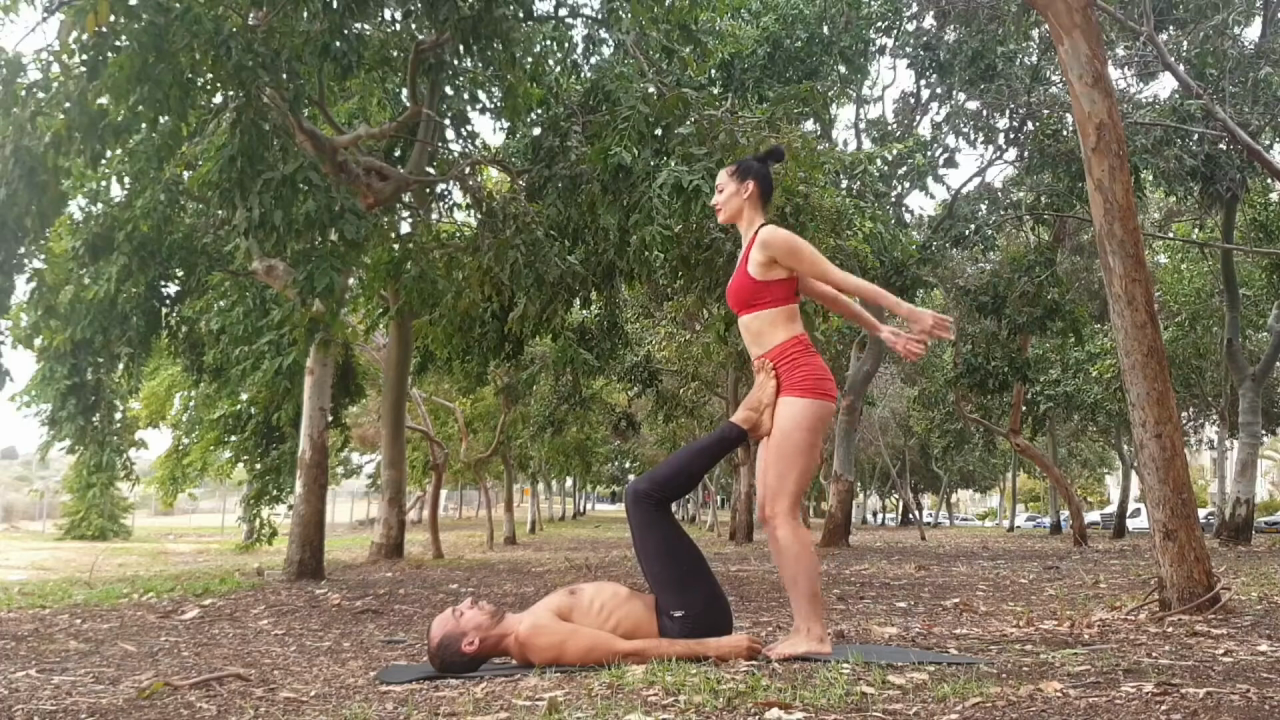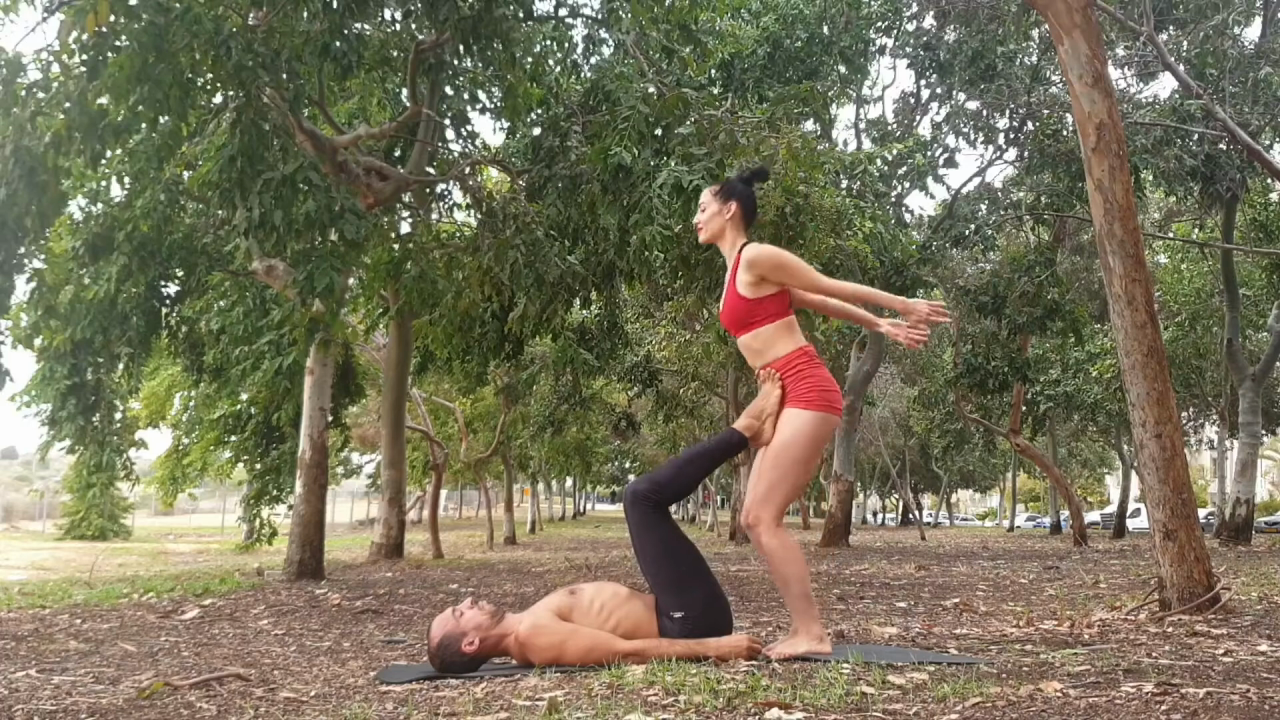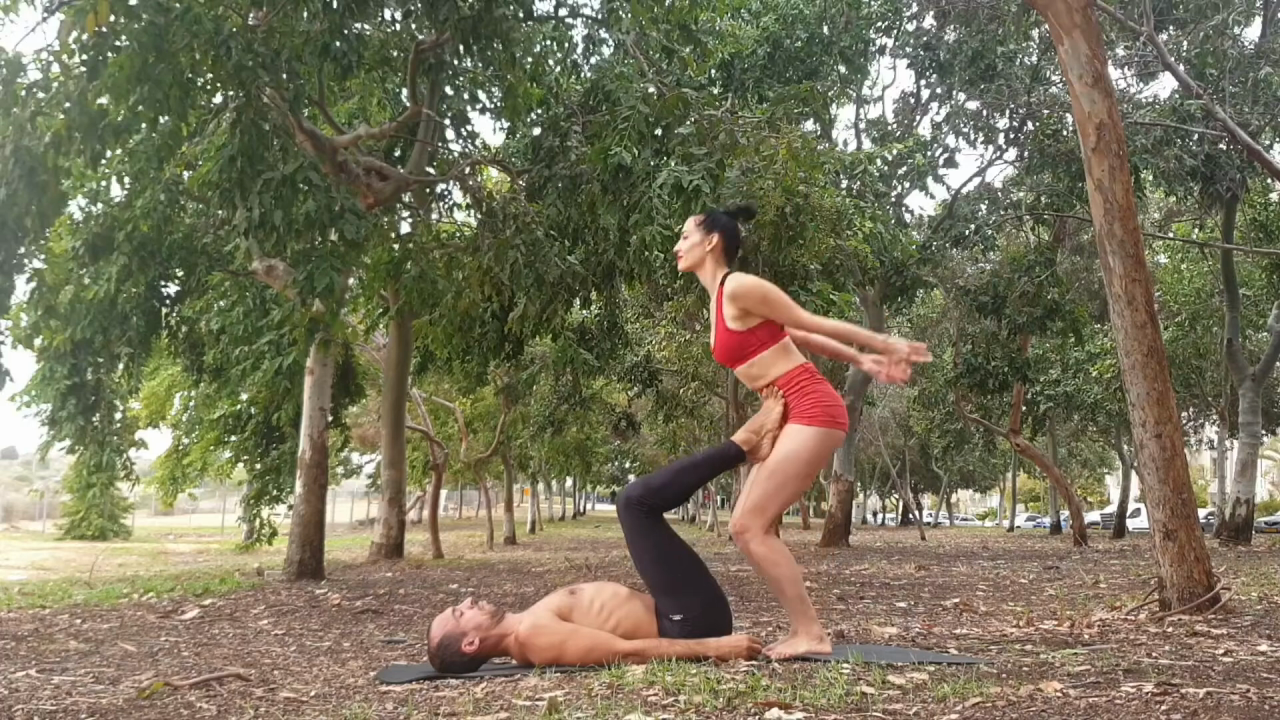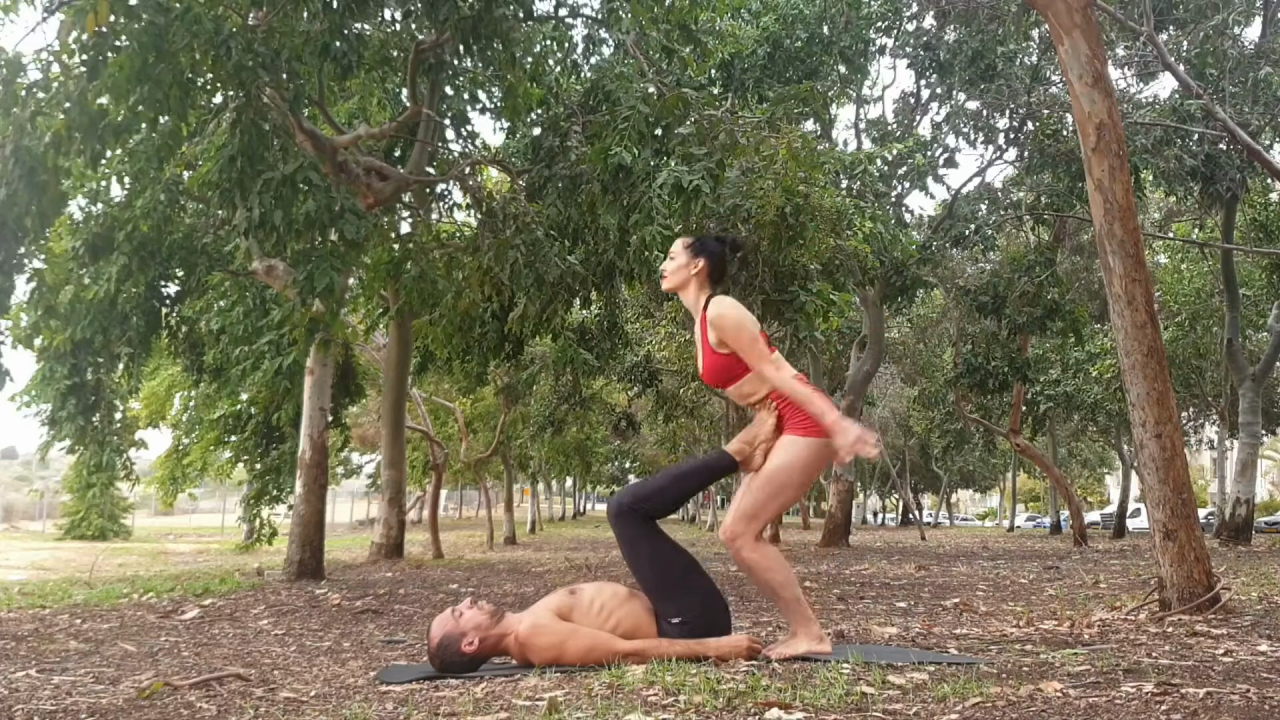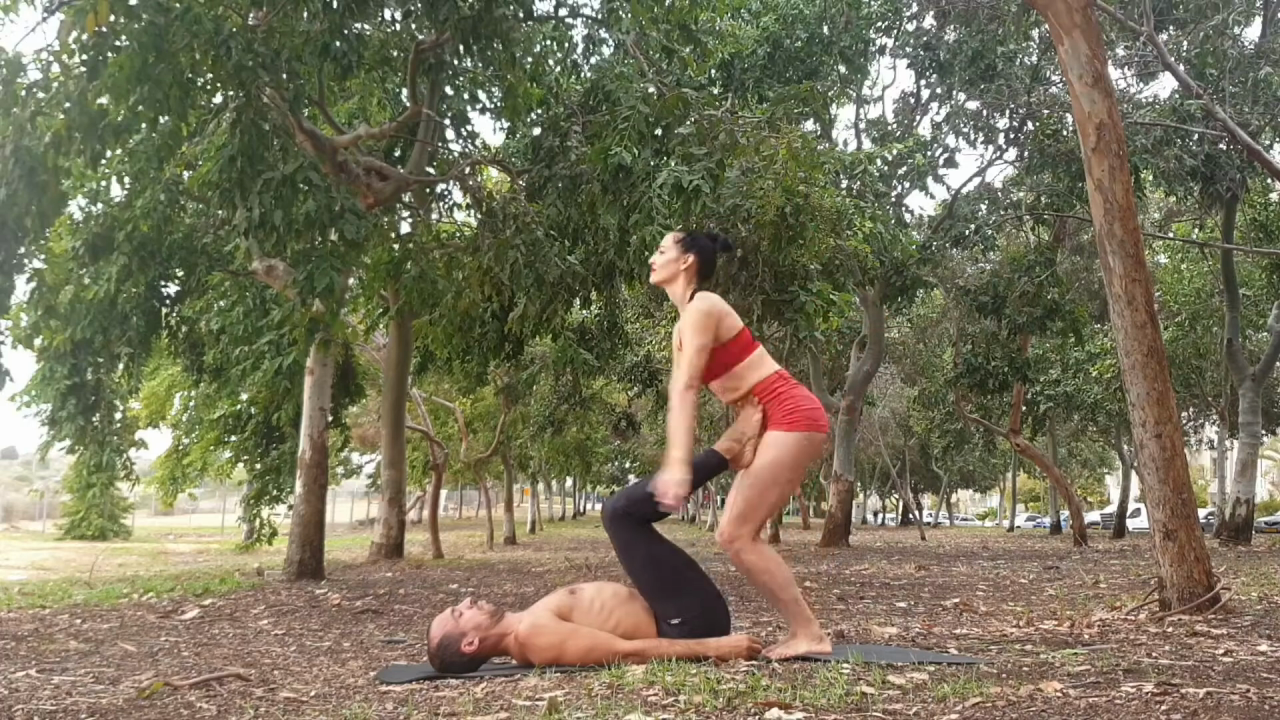
dt=0.1s
person 1, frame 1
left shoulder: (770, 239)
right shoulder: (752, 249)
left elbow: (841, 282)
right elbow: (828, 294)
left wrist: (904, 313)
right wrist: (884, 333)
left hip: (801, 384)
right hip: (786, 388)
left knee: (778, 511)
right knee: (775, 511)
left ankle: (811, 632)
right ankle: (806, 627)
person 1, frame 2
left shoulder: (757, 257)
right shoulder: (741, 267)
left elbow: (830, 287)
right elbow: (816, 301)
left wrist: (902, 305)
right wrist: (881, 325)
left hip: (807, 394)
right hip: (793, 398)
left knee: (761, 518)
right knee: (761, 518)
left ankle: (810, 632)
right ankle: (804, 628)
person 1, frame 3
left shoulder: (742, 288)
right shoulder: (720, 299)
left elbow: (812, 323)
right elbow: (795, 336)
left wrist: (882, 344)
right wrist: (862, 361)
left hip: (815, 413)
right hip: (799, 416)
left knee: (747, 526)
right knee: (749, 525)
left ankle: (808, 633)
right ankle: (804, 629)
person 1, frame 4
left shoulder: (723, 313)
right shoulder: (703, 321)
left elbow: (777, 373)
left wrist: (836, 422)
left hip: (806, 424)
right hip: (789, 427)
left knee: (738, 533)
right knee: (741, 532)
left ankle: (809, 633)
right ankle: (803, 629)
person 1, frame 5
left shoulder: (703, 310)
right shoulder: (689, 321)
left elbow: (683, 390)
right elbow: (682, 390)
left wrist: (677, 464)
right wrist: (675, 463)
left hip: (791, 420)
right hip: (780, 422)
left knee: (736, 535)
right knee: (736, 534)
left ankle: (808, 635)
right ankle: (803, 630)
person 2, frame 1
left shoulder: (530, 626)
right shoulder: (531, 635)
right elbow: (625, 652)
right wrist: (713, 647)
left hip: (683, 621)
right hip: (691, 622)
left knee: (645, 496)
right knee: (644, 494)
left ankle: (745, 424)
right ankle: (741, 425)
person 2, frame 2
left shoulder: (530, 625)
right shoulder: (530, 634)
right elbow: (626, 652)
right wrist: (714, 646)
left hip: (682, 620)
right hip: (690, 624)
left knee: (642, 498)
right knee: (643, 496)
left ankle: (745, 432)
right ankle: (742, 433)
person 2, frame 3
left shoulder: (530, 626)
right shoulder: (531, 634)
right elbow: (627, 651)
right wrist: (714, 646)
left hip: (685, 621)
right hip: (693, 622)
left knee: (637, 501)
right knee: (635, 499)
left ankle: (745, 443)
right ankle: (742, 444)
person 2, frame 4
left shoulder: (528, 625)
right shoulder: (530, 634)
right elbow: (626, 651)
right wrist: (714, 646)
left hip: (681, 621)
right hip: (691, 624)
left knee: (627, 508)
right knee: (627, 507)
left ankle: (737, 453)
right ankle: (736, 454)
person 2, frame 5
left shoulder: (527, 626)
right shoulder: (529, 636)
right elbow: (626, 654)
right wrist: (715, 646)
left hip: (681, 619)
right hip: (691, 623)
right knee: (620, 512)
left ankle: (729, 447)
right ankle: (725, 451)
